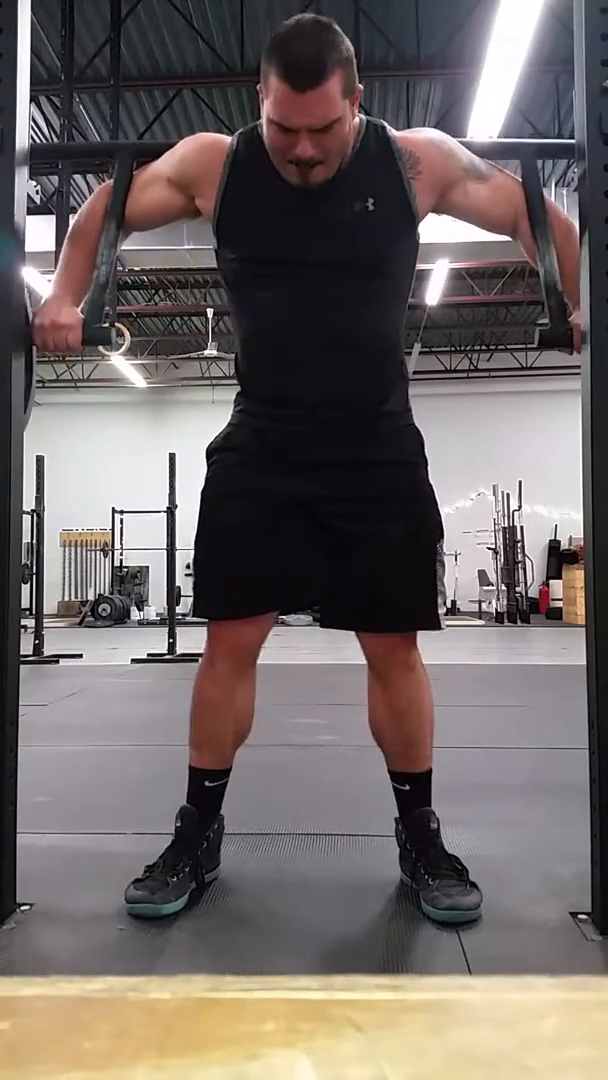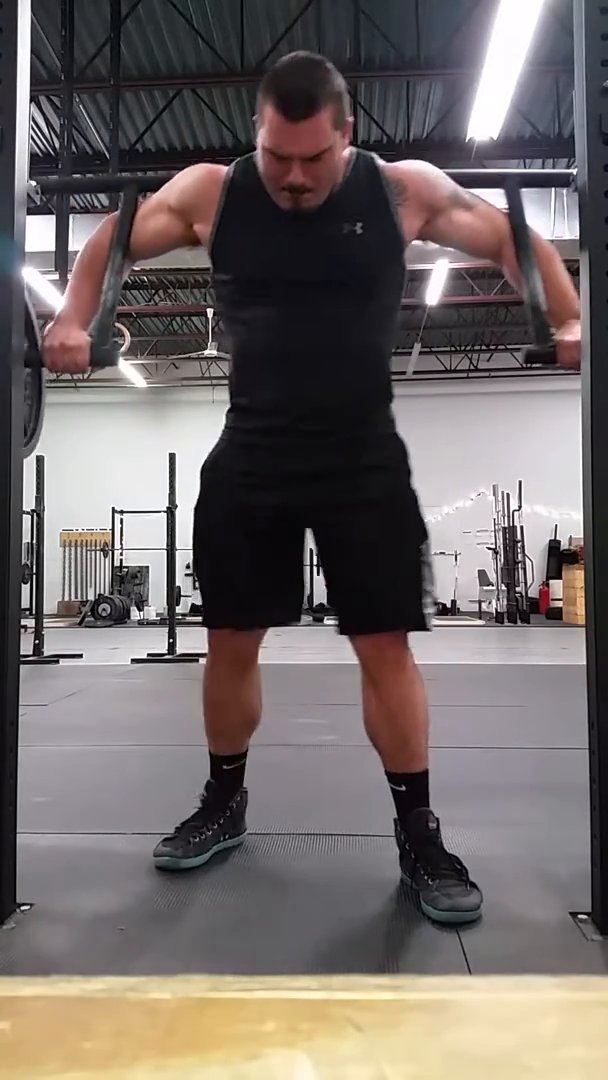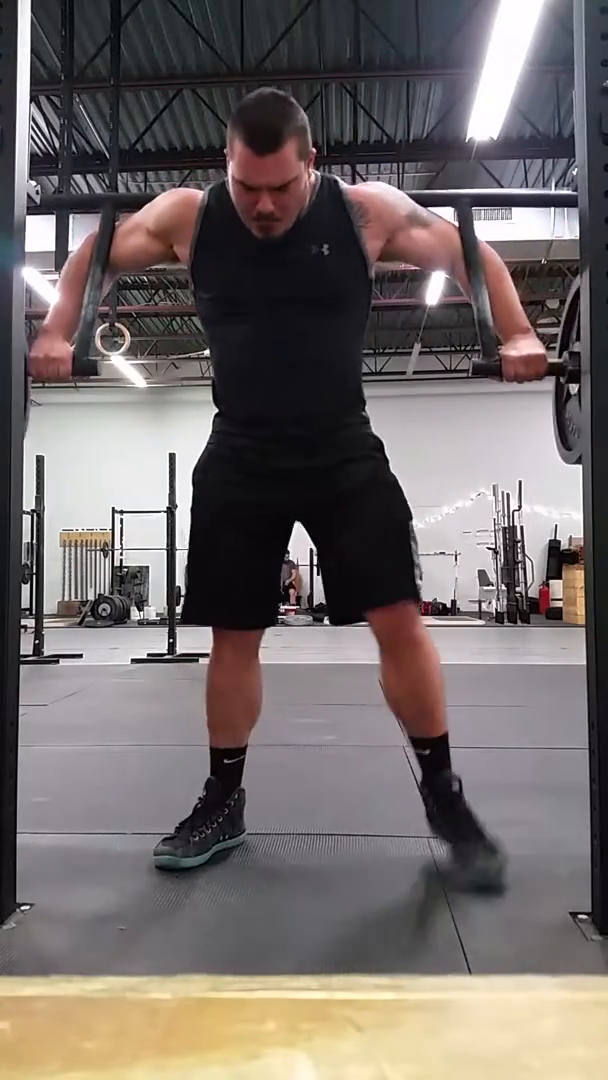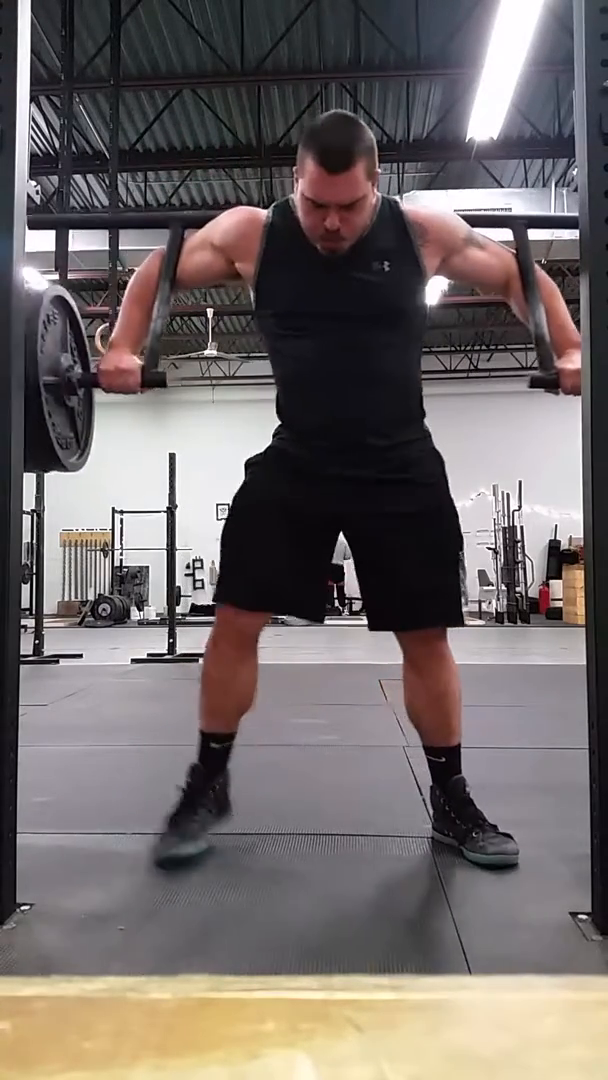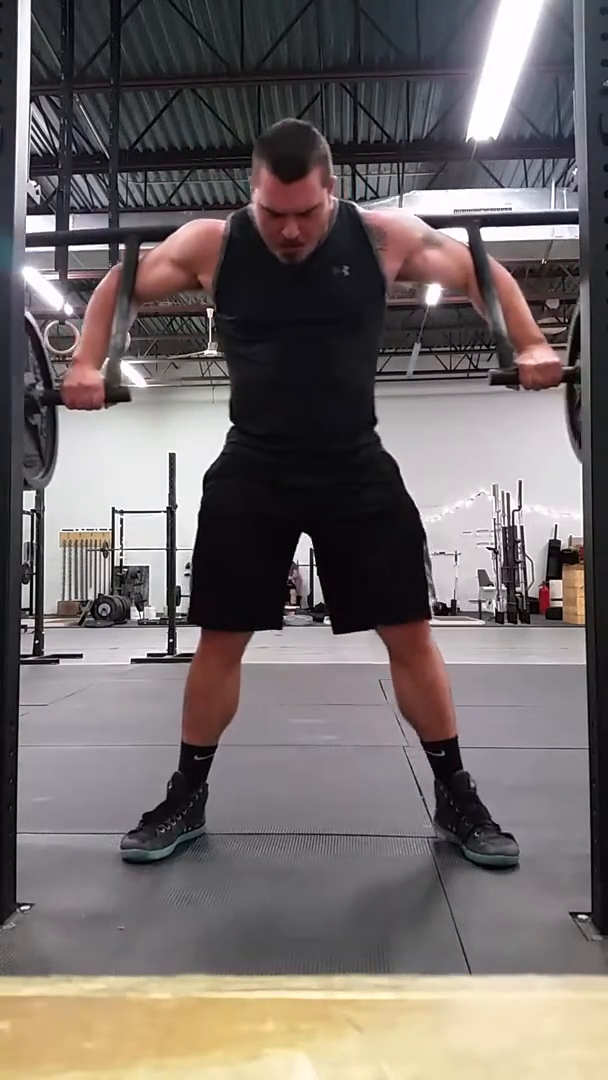
dt=0.5s
person 1, frame 1
left shoulder: (417, 161)
right shoulder: (212, 164)
left elbow: (535, 216)
right elbow: (104, 209)
left wrist: (578, 305)
right wrist: (65, 299)
left hip: (378, 451)
right hip: (259, 448)
left knee: (394, 646)
right knee: (231, 640)
left ankle: (419, 836)
right ankle: (198, 834)
person 1, frame 2
left shoulder: (402, 189)
right shoulder: (210, 193)
left elbow: (510, 238)
right elbow: (110, 239)
left wrist: (568, 321)
right wrist: (74, 322)
left hip: (363, 459)
right hip: (249, 457)
left knee: (384, 645)
right knee: (230, 643)
left ankle: (418, 835)
right ankle: (224, 801)
person 1, frame 3
left shoulder: (368, 211)
right shoulder: (186, 215)
left elbow: (468, 254)
right elbow: (94, 256)
left wrist: (516, 334)
right wrist: (58, 334)
left hip: (346, 456)
right hip: (239, 460)
left knee: (398, 618)
right knee: (232, 636)
left ankle: (443, 794)
right ankle: (223, 800)
person 1, frame 4
left shoulder: (425, 232)
right shoulder: (251, 233)
left elbow: (518, 276)
right elbow: (157, 272)
left wrist: (568, 350)
right wrist: (125, 348)
left hip: (400, 468)
right hip: (294, 465)
left knee: (426, 638)
right knee: (237, 620)
left ankle: (451, 801)
right ankle: (207, 785)
person 1, frame 5
left shoulder: (383, 235)
right shoulder: (211, 243)
left elbow: (480, 272)
right elbow: (119, 285)
left wrist: (530, 345)
right wrist: (86, 363)
left hip: (357, 468)
right hip: (252, 471)
left knee: (409, 632)
right knee: (220, 638)
left ankle: (456, 797)
right ankle: (186, 797)
